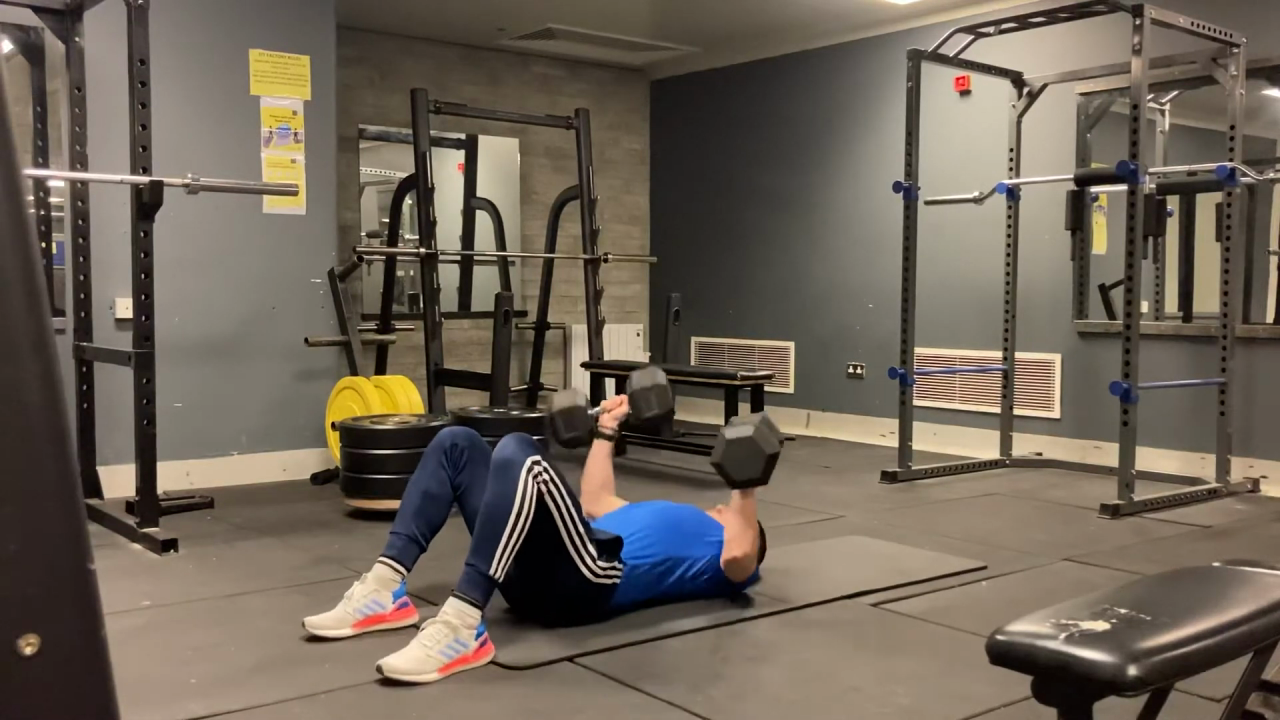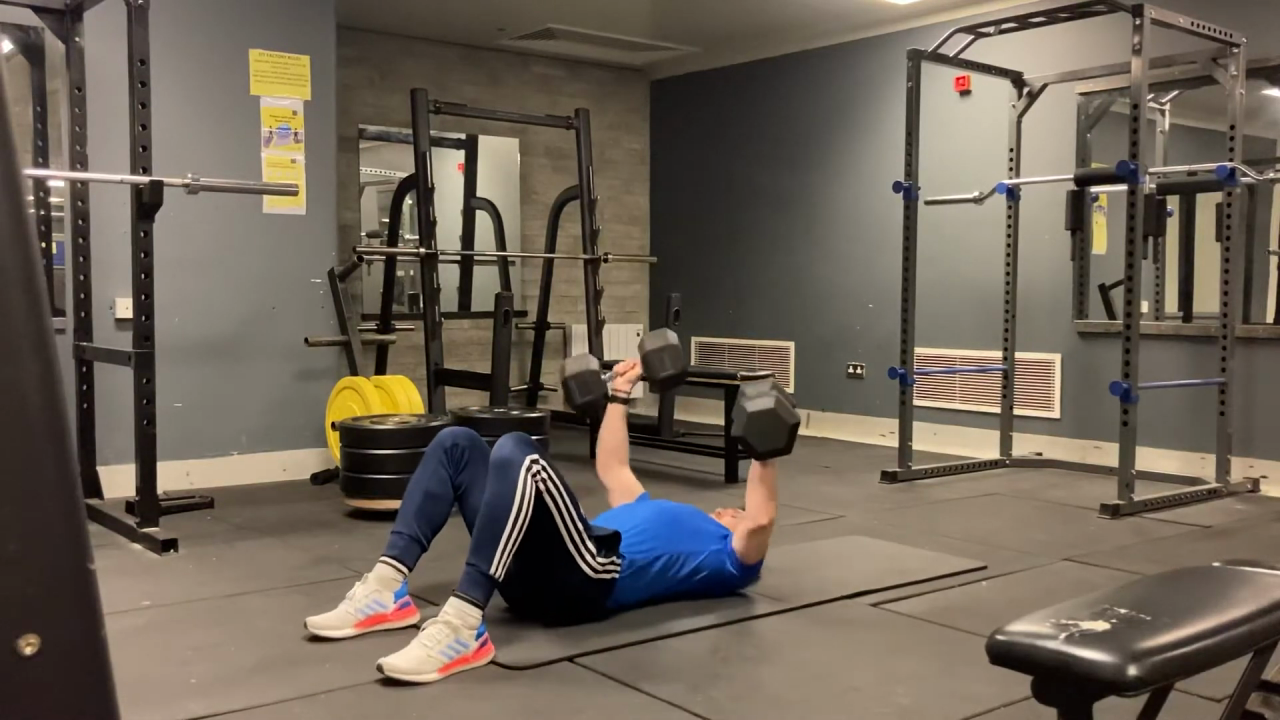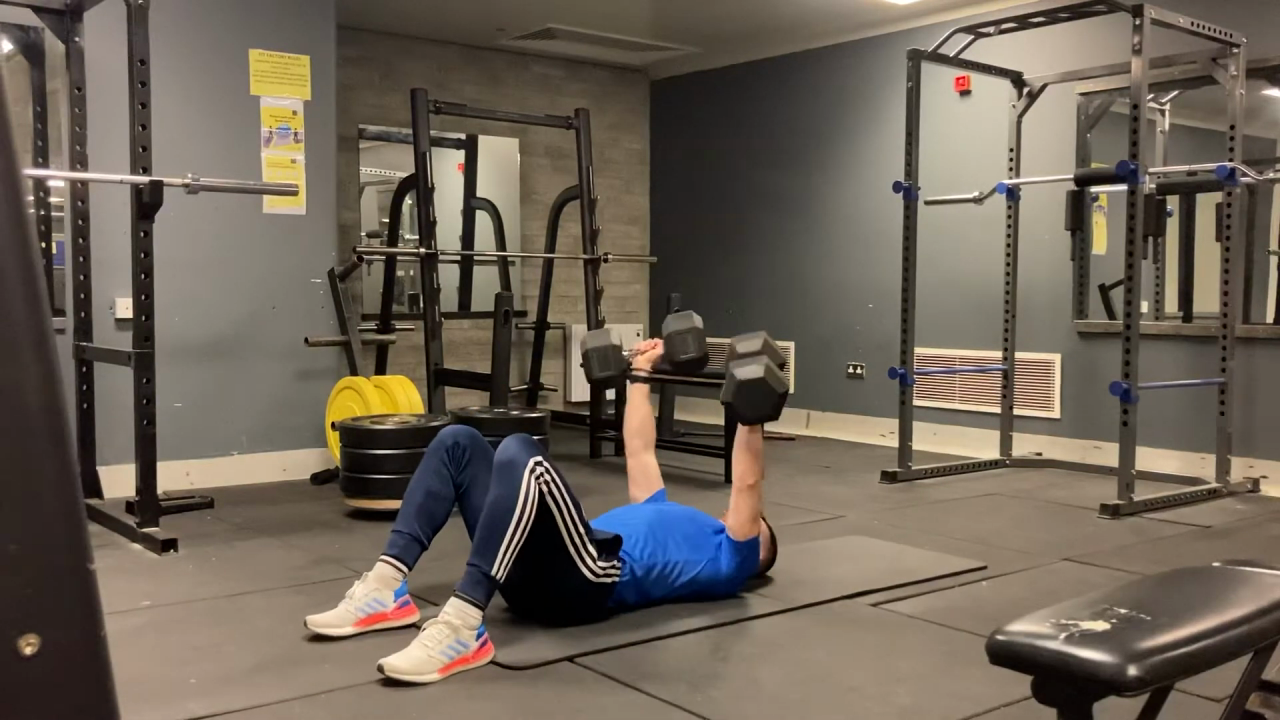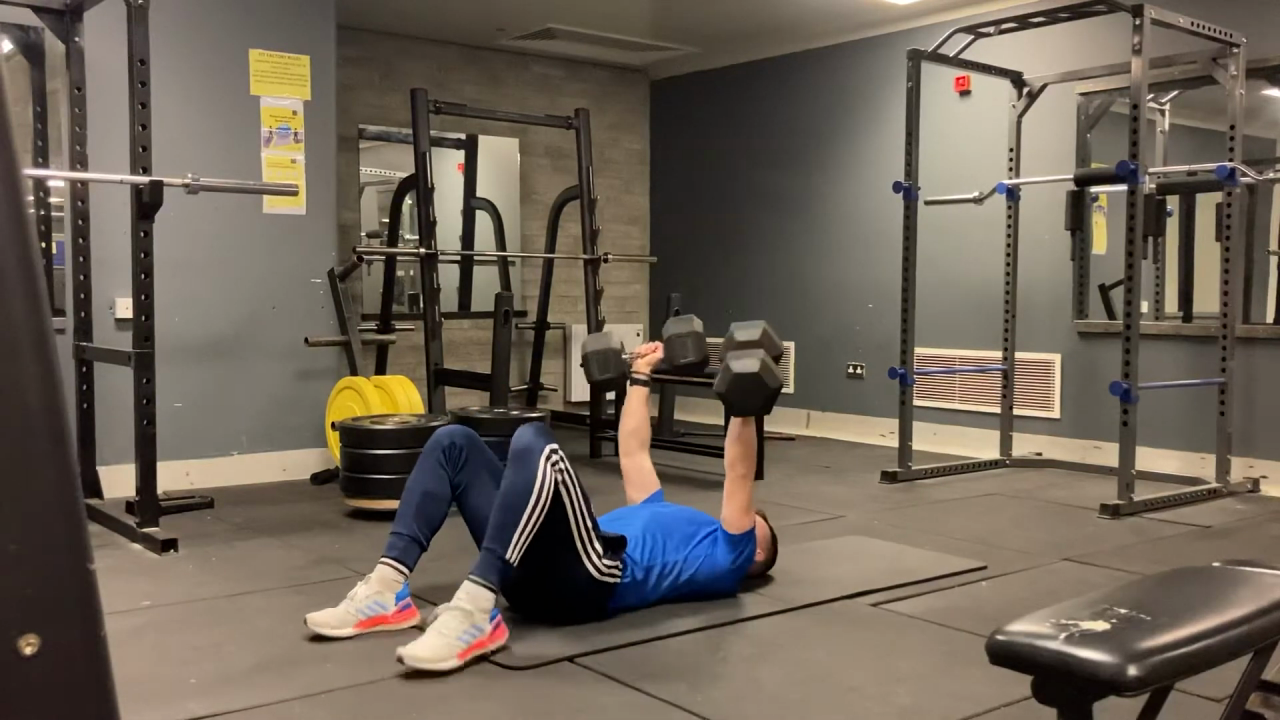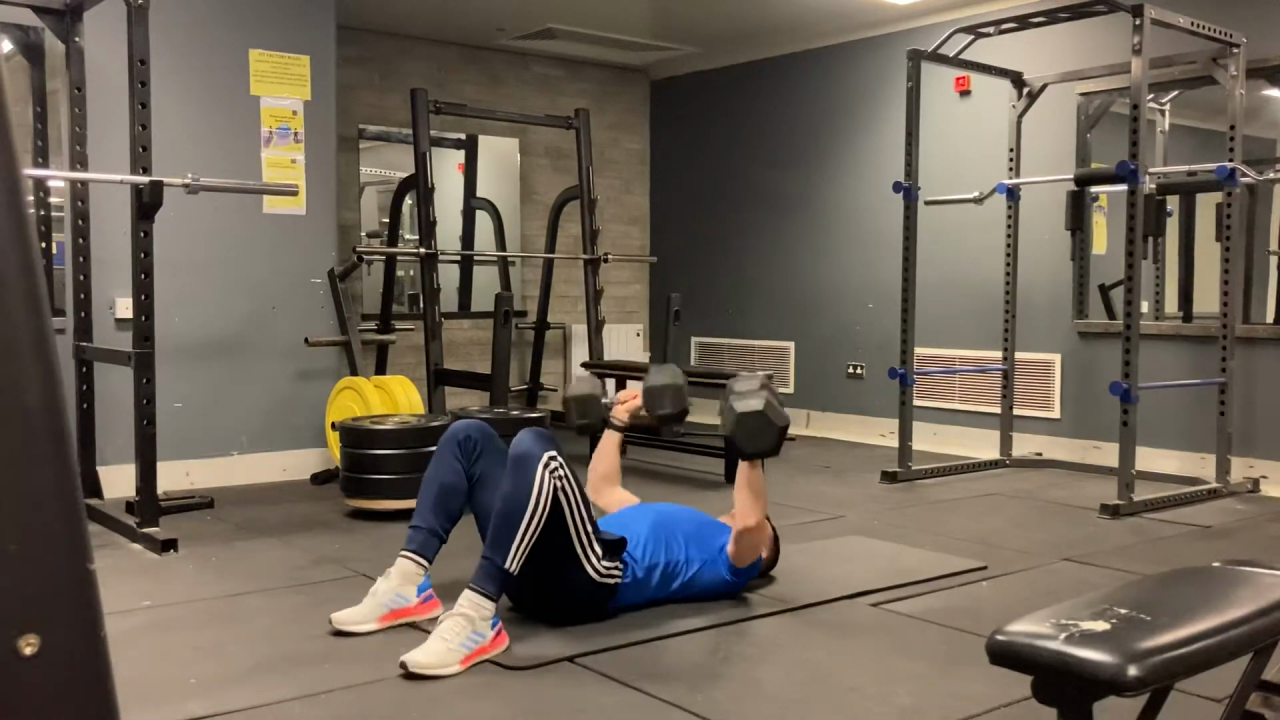
dt=0.4s
person 1, frame 1
left shoulder: (731, 566)
right shoulder: (675, 526)
left elbow: (739, 554)
right elbow: (595, 503)
left wrist: (745, 481)
right wrist: (606, 431)
left hip: (587, 578)
right hip: (534, 571)
left knee: (518, 453)
right knee: (457, 443)
left ankle: (461, 627)
right ankle: (385, 590)
person 1, frame 2
left shoulder: (729, 561)
right shoulder: (663, 518)
left elbow: (760, 523)
right elbow: (612, 470)
left wrist: (763, 453)
right wrist: (619, 395)
left hip: (589, 576)
right hip: (535, 570)
left knee: (516, 452)
right knee: (456, 443)
left ankle: (462, 628)
right ankle: (387, 589)
person 1, frame 3
left shoulder: (729, 562)
right shoulder: (667, 516)
left elbow: (748, 487)
right elbow: (639, 452)
right wrist: (640, 374)
left hip: (590, 577)
right hip: (535, 571)
left knee: (520, 454)
right knee: (457, 442)
left ankle: (463, 626)
right ankle: (388, 589)
person 1, frame 4
left shoulder: (727, 559)
right shoulder: (665, 514)
left elbow: (739, 481)
right elbow: (634, 454)
right wrist: (640, 376)
left hip: (592, 578)
right hip: (535, 573)
left knee: (534, 442)
right knee: (453, 442)
left ankle: (476, 613)
right ankle: (388, 591)
person 1, frame 5
left shoulder: (731, 563)
right shoulder: (668, 522)
left elbow: (750, 524)
right elbow: (602, 489)
right wrist: (618, 419)
left hip: (593, 577)
right hip: (538, 570)
left knee: (535, 447)
right knee: (468, 436)
left ankle: (477, 619)
right ankle: (409, 585)
